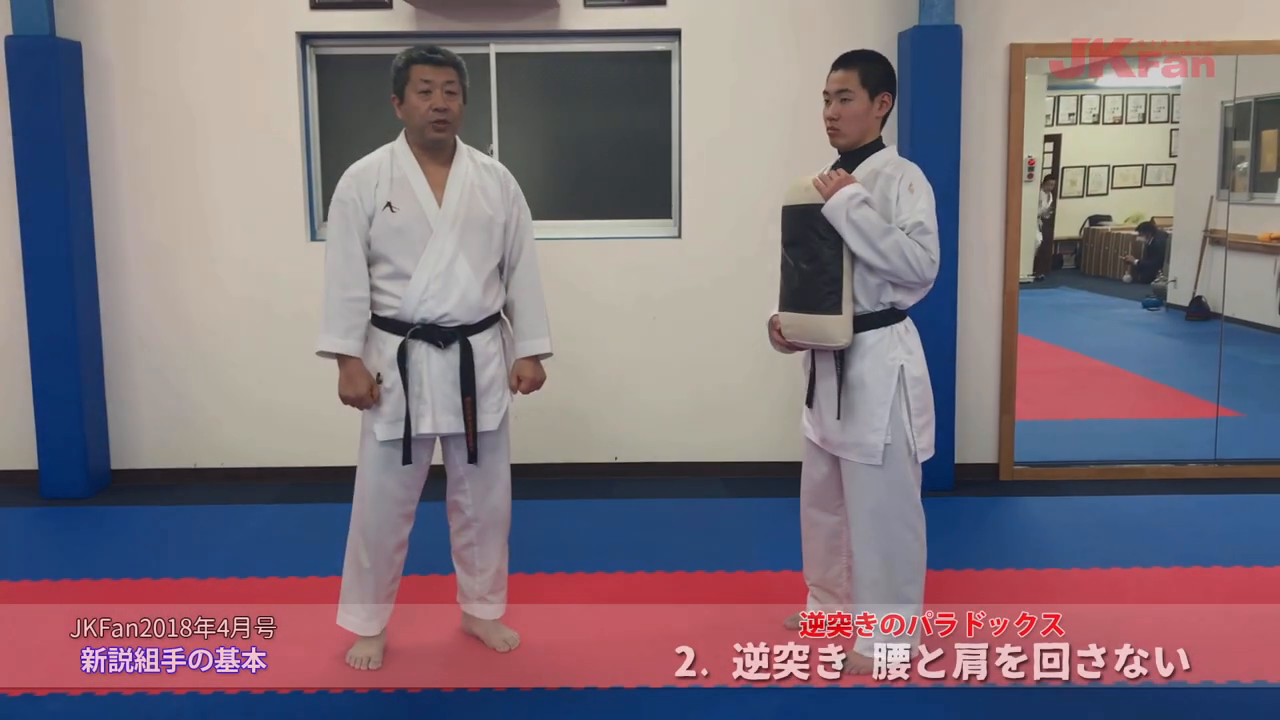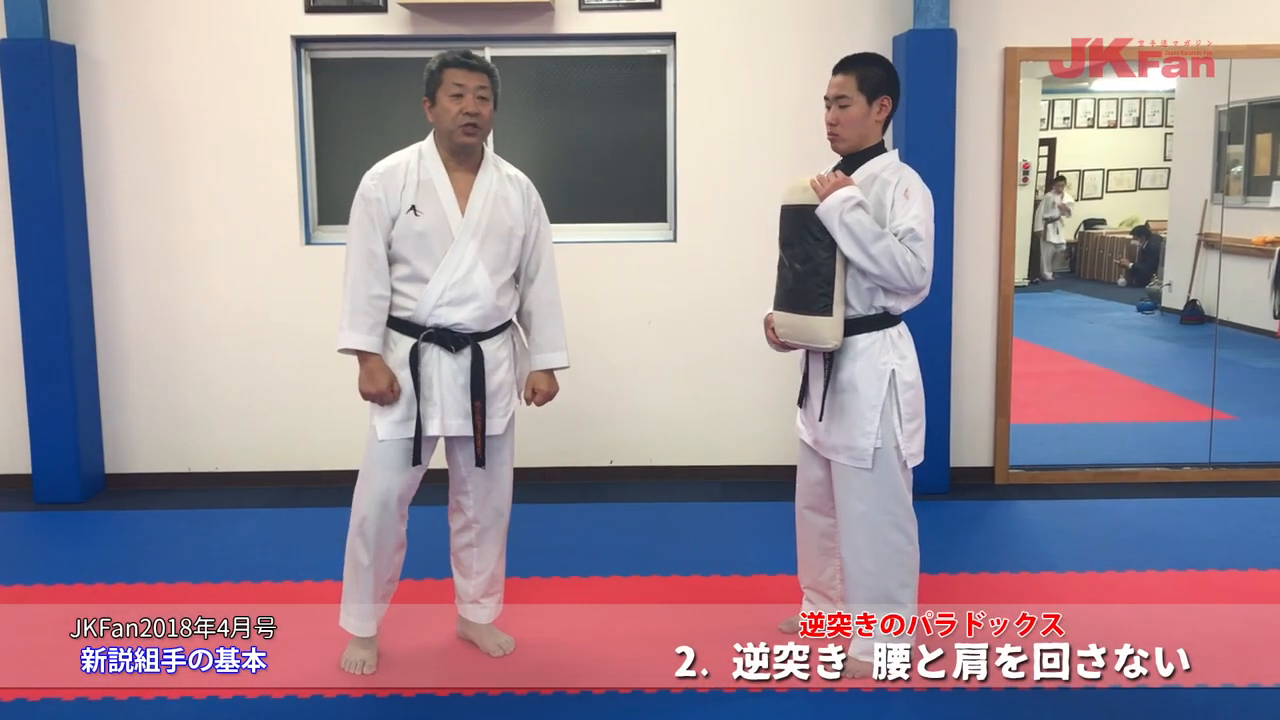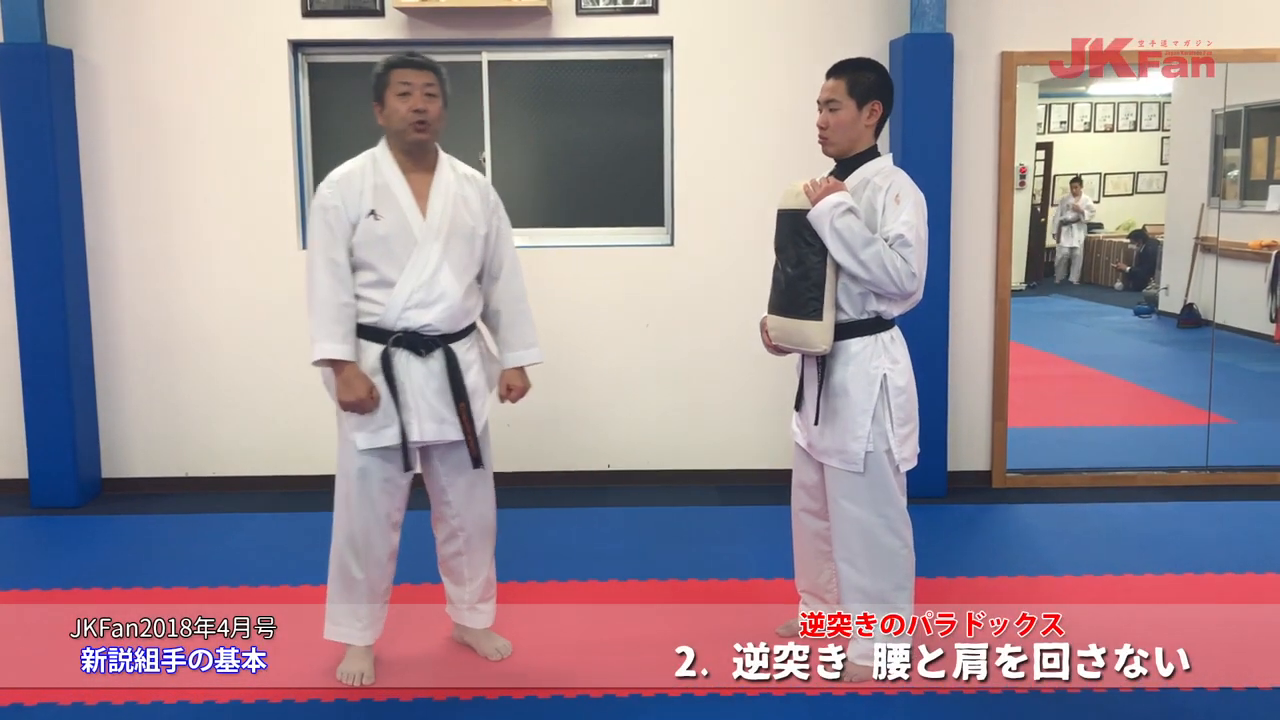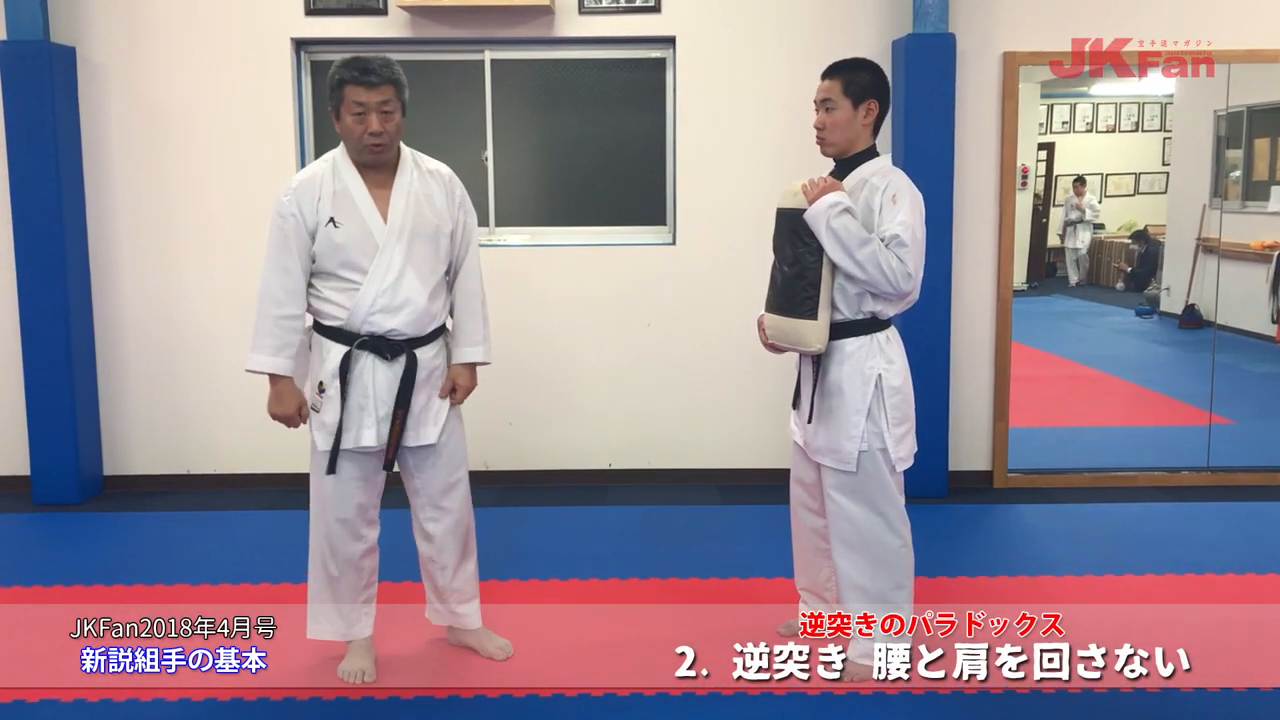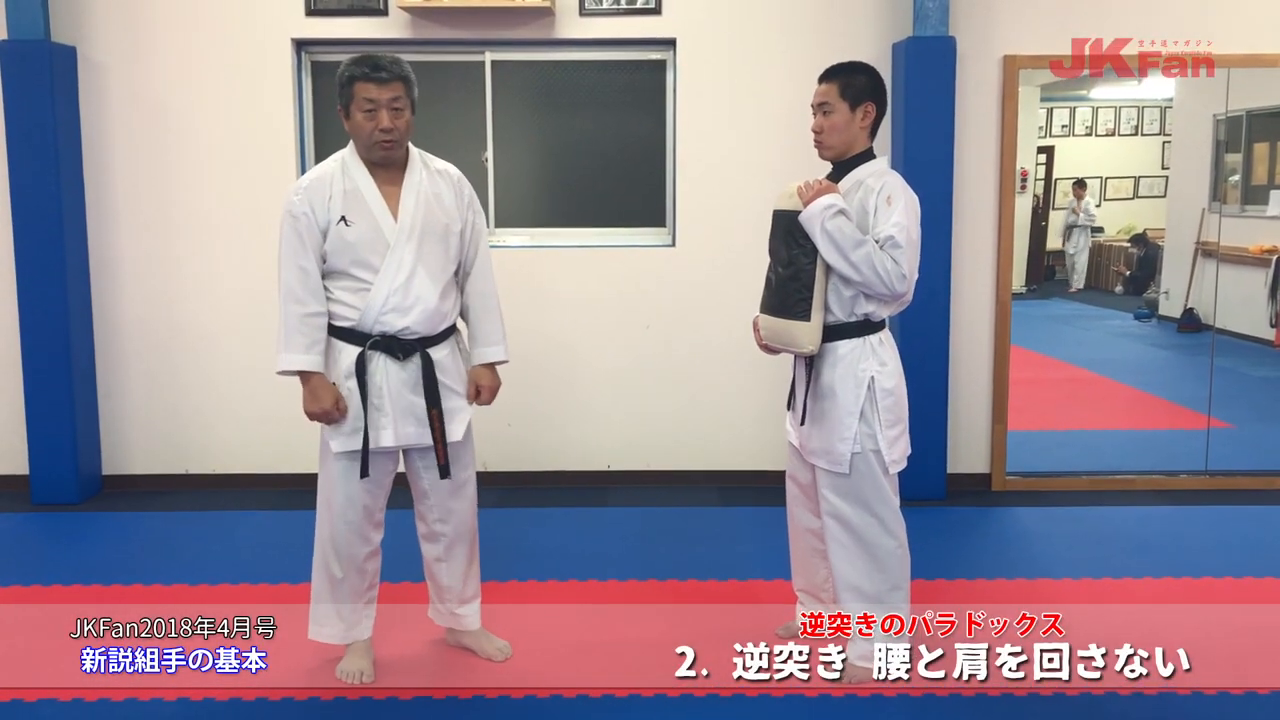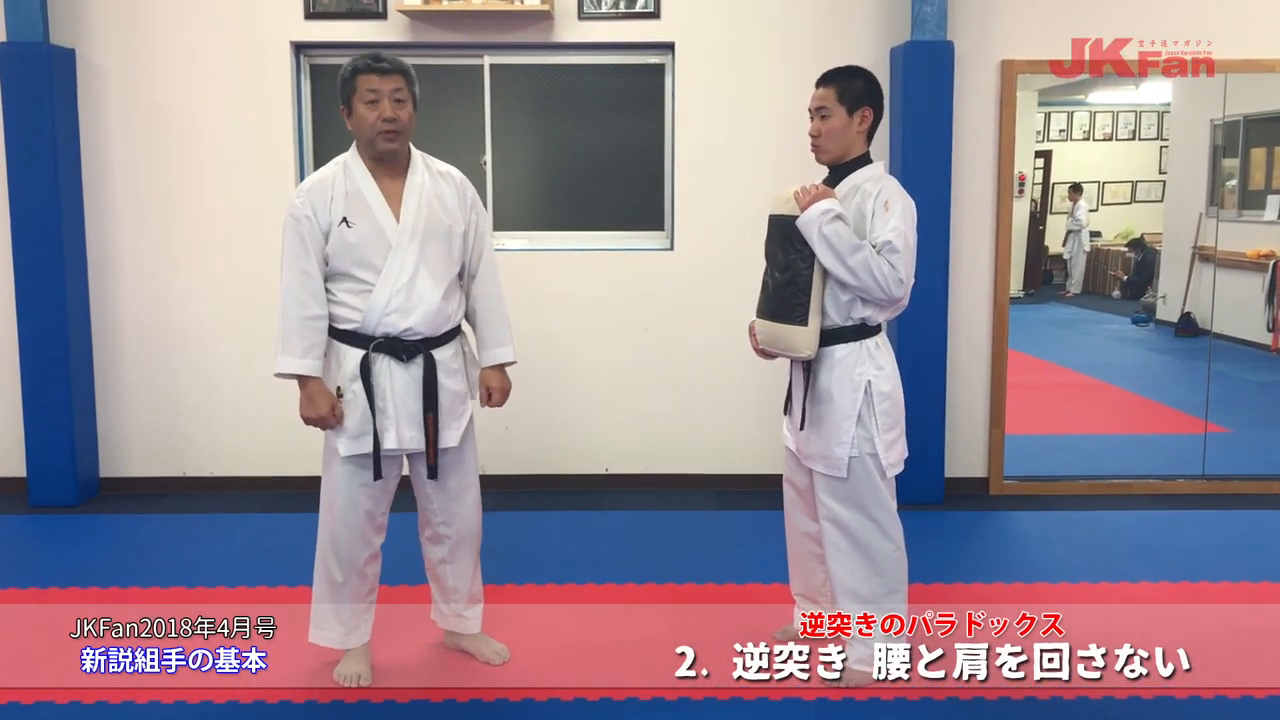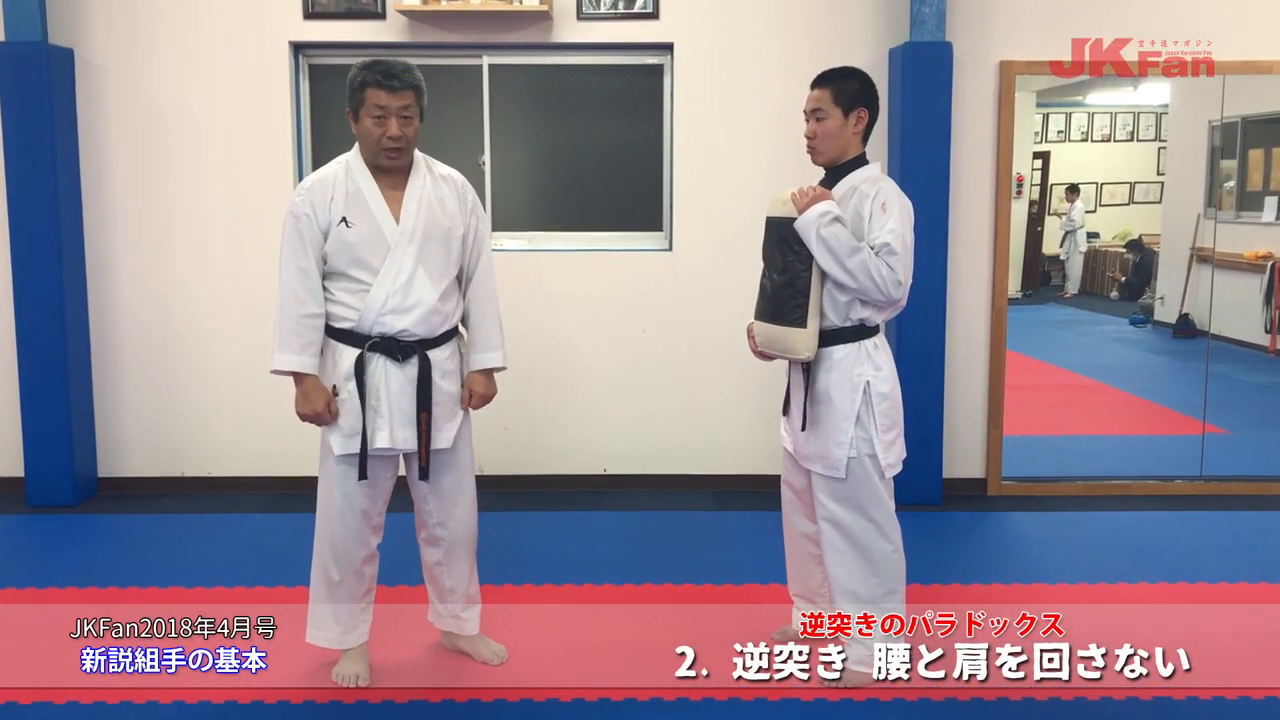
dt=0.5s
person 1, frame 1
left shoulder: (494, 180)
right shoulder: (365, 181)
left elbow: (521, 271)
right elbow: (346, 278)
left wrist: (530, 351)
right wrist: (349, 361)
left hip: (480, 359)
right hip: (400, 360)
left knee: (483, 495)
right knee: (383, 499)
left ankle: (481, 609)
right ankle: (367, 621)
person 1, frame 2
left shoulder: (517, 190)
right shoulder: (388, 179)
left elbow: (539, 282)
right elbow: (366, 275)
left wrist: (544, 362)
right wrist: (369, 358)
left hip: (486, 365)
right hip: (411, 361)
left knee: (483, 500)
right knee: (382, 499)
left ankle: (477, 614)
right ankle: (363, 624)
person 1, frame 3
left shoulder: (473, 188)
right shoulder: (345, 186)
left elbow: (502, 280)
right elbow: (330, 284)
left wrist: (515, 359)
right wrist: (343, 368)
left hip: (457, 367)
right hip: (380, 368)
left knee: (468, 504)
right knee: (368, 511)
left ankle: (470, 617)
right ankle: (358, 636)
person 1, frame 4
left shoulder: (441, 184)
right shoulder: (307, 193)
left elbow: (466, 276)
right elbow: (283, 292)
left wrist: (467, 358)
right wrist: (280, 378)
left hip: (425, 370)
right hip: (347, 372)
left knee: (446, 503)
right knee: (345, 512)
left ankle: (460, 617)
right ankle: (356, 632)
person 1, frame 5
left shoulder: (449, 183)
right shoulder: (315, 192)
left elbow: (476, 277)
right elbow: (301, 292)
left wrist: (486, 358)
right wrist: (312, 377)
left hip: (437, 368)
right hip: (358, 373)
left knee: (451, 505)
right knee: (350, 514)
left ankle: (459, 619)
right ankle: (354, 634)
person 1, frame 6
left shoulder: (452, 186)
right shoulder: (319, 195)
left elbow: (481, 279)
right elbow: (303, 295)
left wrist: (495, 360)
right wrist: (309, 381)
left hip: (441, 372)
right hip: (363, 376)
left knee: (455, 509)
right knee: (352, 517)
left ankle: (460, 623)
right ankle: (351, 639)
person 1, frame 7
left shoulder: (453, 190)
right shoulder: (320, 194)
left elbow: (479, 283)
right elbow: (301, 294)
left wrist: (483, 364)
right wrist: (305, 377)
left hip: (437, 373)
right hip: (358, 375)
left knee: (451, 510)
right knee: (350, 516)
left ankle: (458, 622)
right ankle: (350, 636)
person 2, frame 1
left shoulder: (901, 178)
right shoulder: (830, 183)
left elbow: (920, 264)
left wrist: (848, 206)
right wrist: (787, 321)
left hip: (881, 359)
right hip: (829, 360)
left knee: (884, 504)
right knee: (823, 496)
left ankle: (890, 631)
right ankle: (832, 604)
person 2, frame 2
left shoulder: (900, 183)
right shoulder: (830, 184)
left elbow: (911, 270)
left wrist: (844, 206)
right wrist: (783, 319)
left hip: (873, 363)
right hip: (824, 359)
left knee: (874, 508)
right knee: (817, 499)
left ankle: (882, 634)
right ankle: (826, 605)
person 2, frame 3
left shoulder: (893, 188)
right shoulder: (828, 188)
left elbow: (902, 276)
left wrist: (835, 212)
right wrist: (779, 323)
left hip: (867, 368)
right hip: (820, 363)
left knee: (869, 510)
right knee: (815, 501)
left ankle: (879, 640)
right ankle: (824, 609)
person 2, frame 4
left shoulder: (890, 187)
right shoulder: (827, 188)
left elbow: (899, 276)
left wrist: (831, 212)
left hip: (864, 366)
right hip: (819, 362)
left knee: (868, 511)
right knee: (814, 500)
left ankle: (880, 639)
right ankle: (823, 608)
person 2, frame 5
left shoulder: (886, 189)
right shoulder: (825, 190)
left elbow: (893, 277)
left wrist: (826, 213)
left hip: (857, 368)
right hip: (813, 364)
left knee: (863, 510)
right knee: (810, 501)
left ankle: (877, 640)
right ankle: (820, 609)
person 2, frame 6
left shoulder: (883, 194)
right shoulder: (821, 194)
left elbow: (890, 281)
left wrist: (823, 219)
left hip: (855, 372)
right hip: (811, 368)
left knee: (861, 515)
right knee: (807, 504)
left ankle: (875, 644)
right ankle: (818, 614)
person 2, frame 7
left shoulder: (880, 196)
right shoulder: (819, 196)
left elbow: (889, 282)
left wrist: (821, 221)
left hip: (853, 373)
right hip: (809, 369)
left knee: (859, 514)
right knee: (805, 504)
left ankle: (872, 646)
right ankle: (816, 614)
